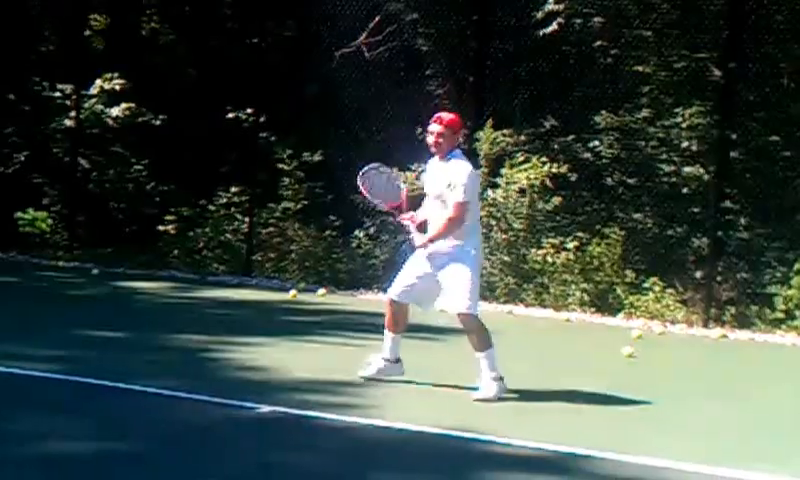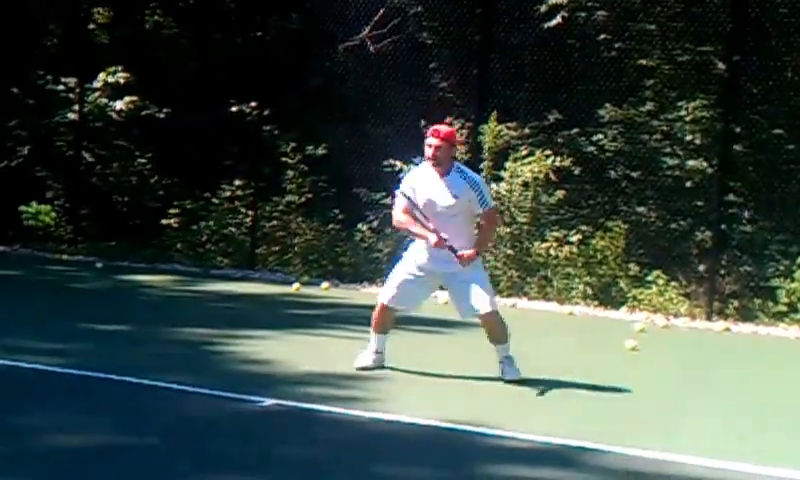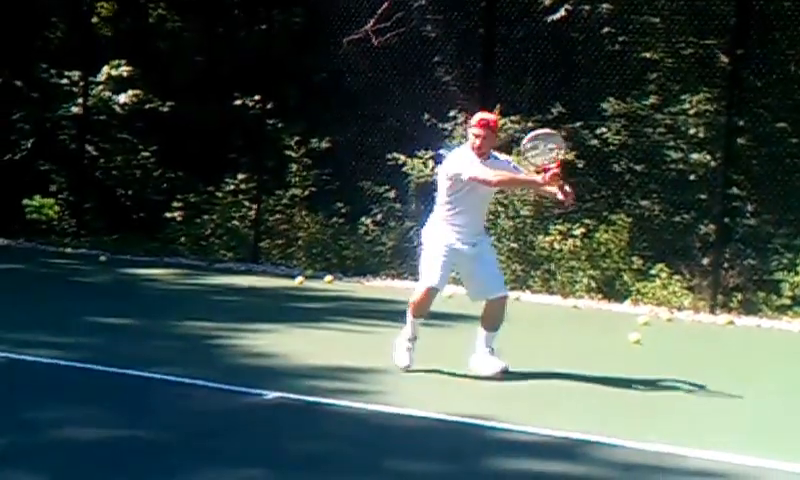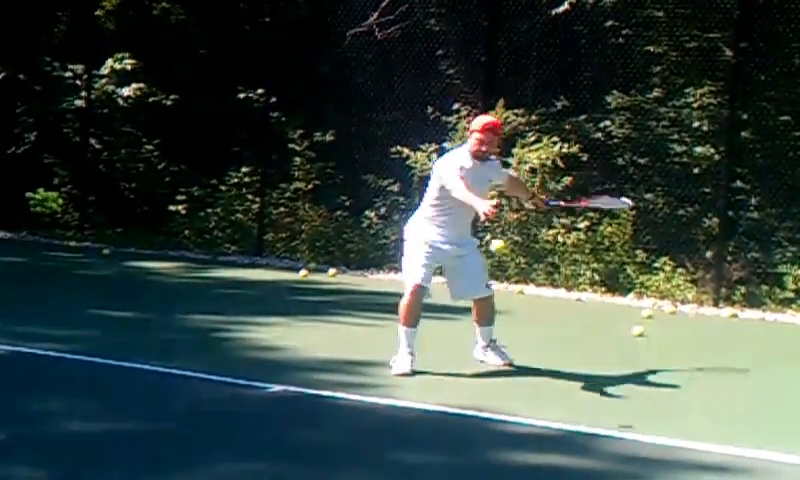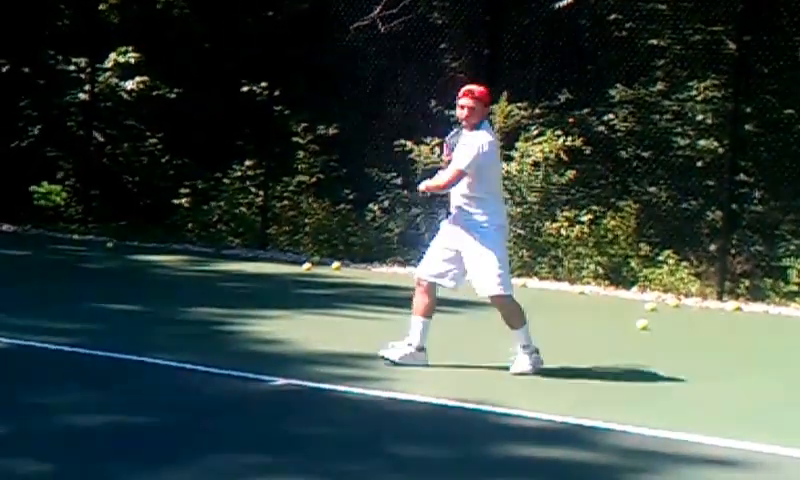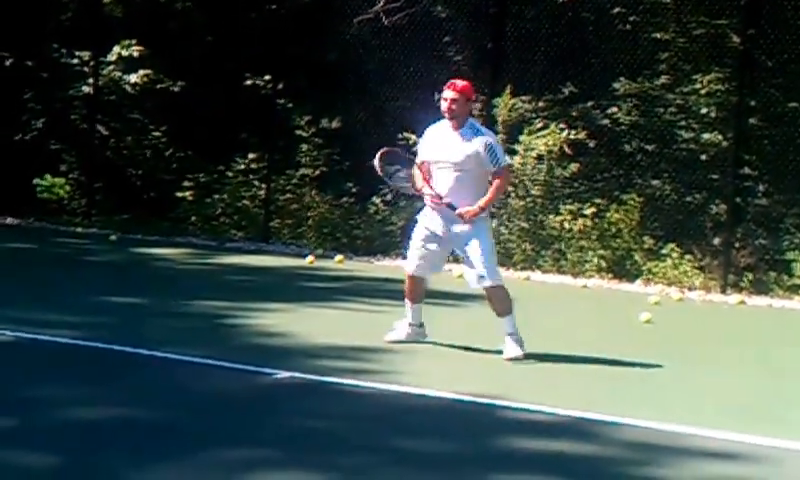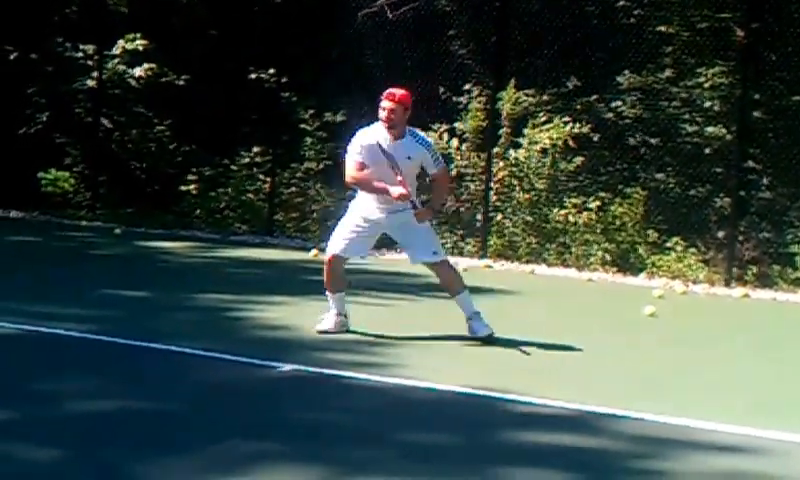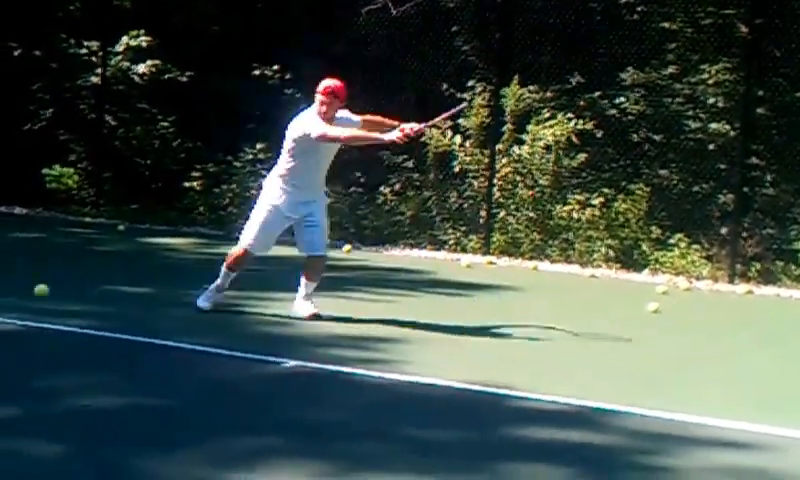
dt=0.5s
person 1, frame 1
left shoulder: (462, 170)
right shoulder: (433, 166)
left elbow: (455, 216)
left wrist: (425, 241)
right wrist: (418, 215)
left hip: (461, 252)
right hip: (432, 251)
left knee: (464, 311)
right knee: (396, 298)
left ankle: (492, 377)
right ankle: (389, 359)
person 1, frame 2
left shoulder: (471, 182)
right shoulder: (414, 177)
left elbow: (491, 219)
right elbow: (399, 217)
left wrist: (477, 251)
right wrist: (426, 235)
left hip: (462, 258)
right hip: (424, 254)
left knee: (488, 313)
right knee: (386, 303)
left ankle: (505, 360)
right ankle: (375, 352)
person 1, frame 3
left shoulder: (498, 161)
right shoulder: (457, 159)
left elbow: (524, 178)
right elbow: (493, 179)
left wrist: (556, 188)
right wrist: (537, 180)
left hip: (475, 240)
right hip: (442, 237)
left knee: (498, 297)
right knee: (429, 287)
left ankle: (482, 352)
right ankle: (407, 339)
person 1, frame 4
left shoulder: (491, 166)
right shoulder: (451, 163)
left elbow: (510, 180)
right elbow: (458, 188)
left wrist: (531, 198)
right wrist: (478, 203)
left hip: (460, 241)
right hip: (426, 236)
left knee: (484, 295)
right knee: (415, 290)
left ankle: (485, 346)
right ankle: (405, 353)
person 1, frame 5
left shoulder: (479, 141)
right shoulder: (469, 135)
left elbow: (449, 179)
left wrist: (427, 185)
right wrist: (449, 161)
left hip: (484, 228)
right hip: (458, 226)
left knee: (497, 293)
right knee: (425, 281)
left ankle: (528, 350)
right ankle: (415, 346)
person 1, frame 6
left shoulder: (485, 140)
right shoulder: (432, 134)
left elbow: (503, 178)
right elbow: (420, 169)
left wrist: (479, 208)
right wrist: (427, 191)
left hip: (471, 221)
right hip: (435, 216)
left knee: (490, 282)
right knee: (414, 274)
left ankle: (512, 337)
right ankle: (414, 326)
person 1, frame 7
left shoulder: (421, 144)
right shoulder: (364, 137)
left elbow: (442, 179)
right elbow: (352, 176)
left wrist: (431, 207)
right wrist: (389, 189)
left hip: (404, 213)
right hip: (366, 209)
left knee: (440, 262)
right knee: (333, 257)
left ankle: (472, 316)
right ankle: (337, 314)
person 1, frame 8
left shoulder: (342, 118)
right shoulder: (306, 123)
left elbow: (365, 121)
right elbow: (343, 137)
left wrist: (398, 127)
right wrist: (385, 137)
left hip: (312, 200)
right hip: (279, 196)
left knee: (317, 256)
right knee: (247, 249)
left ankle: (304, 298)
right ankle: (218, 289)
